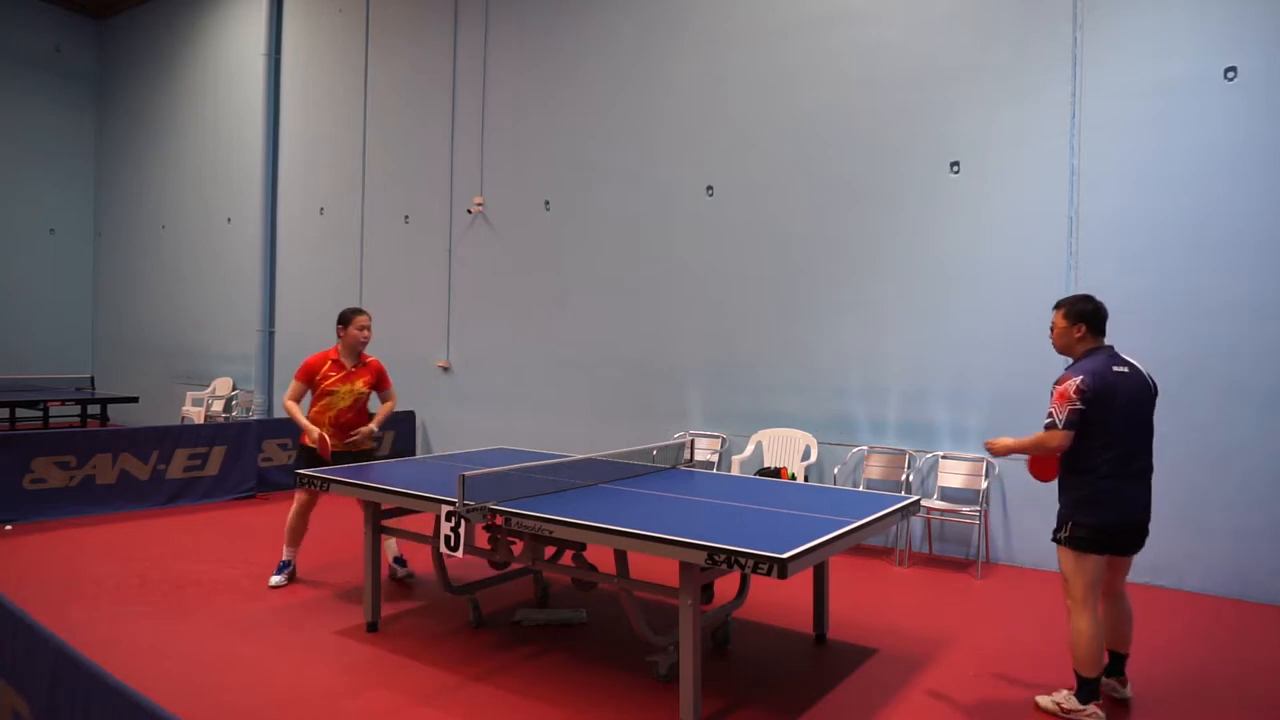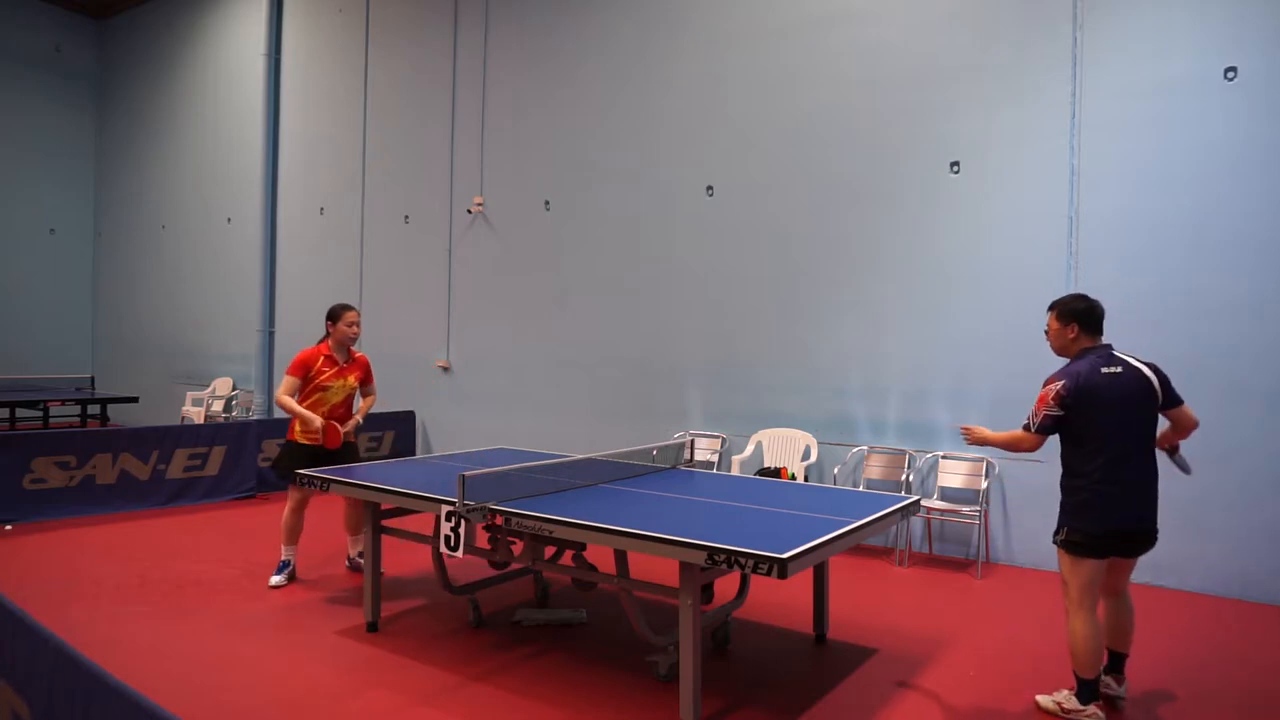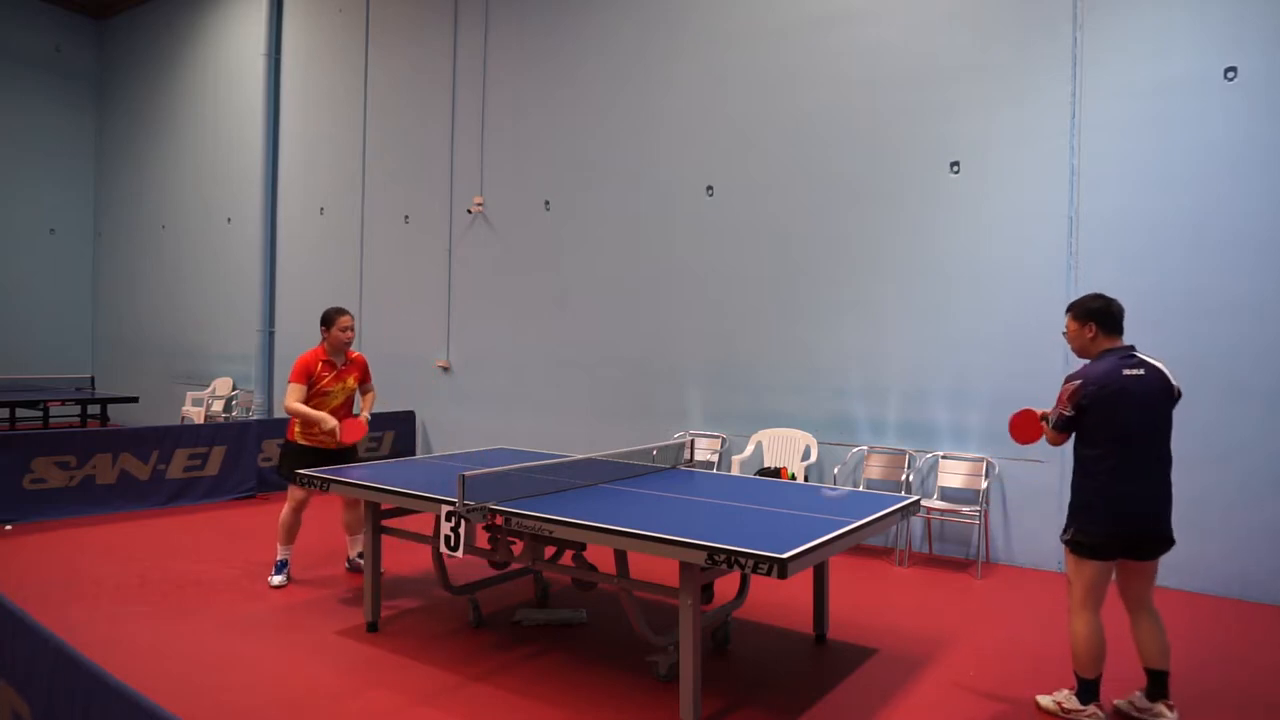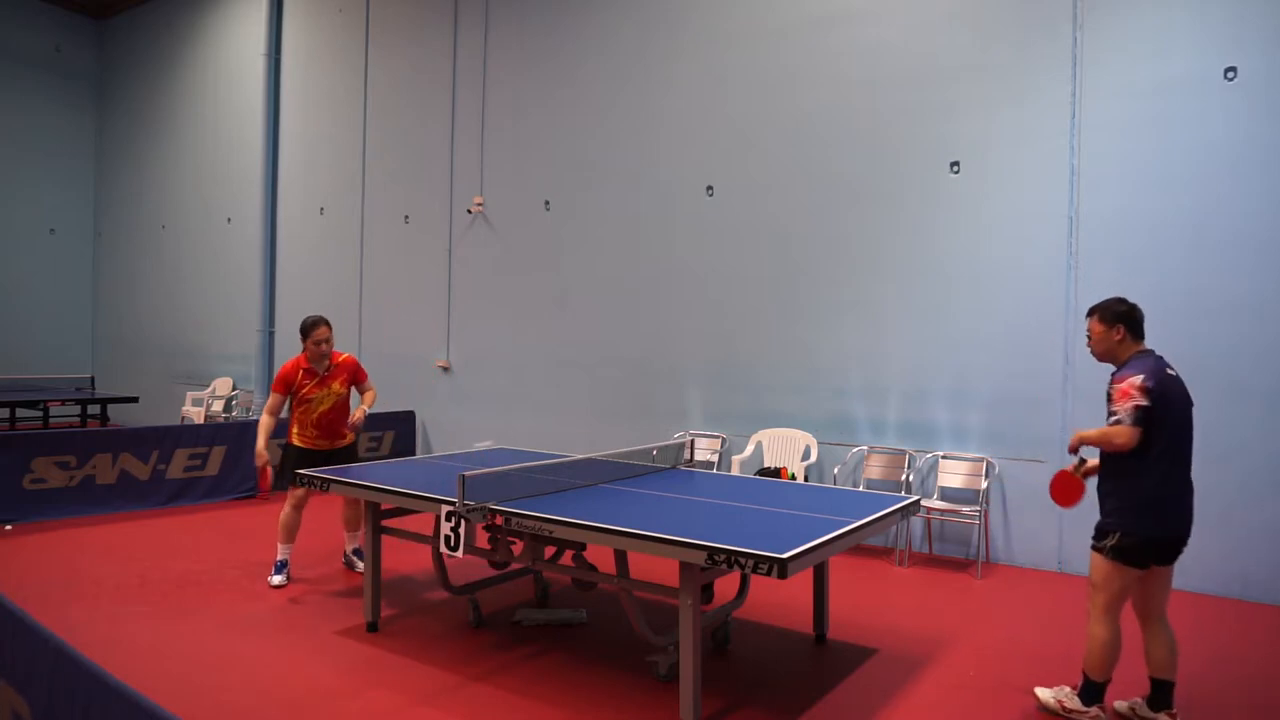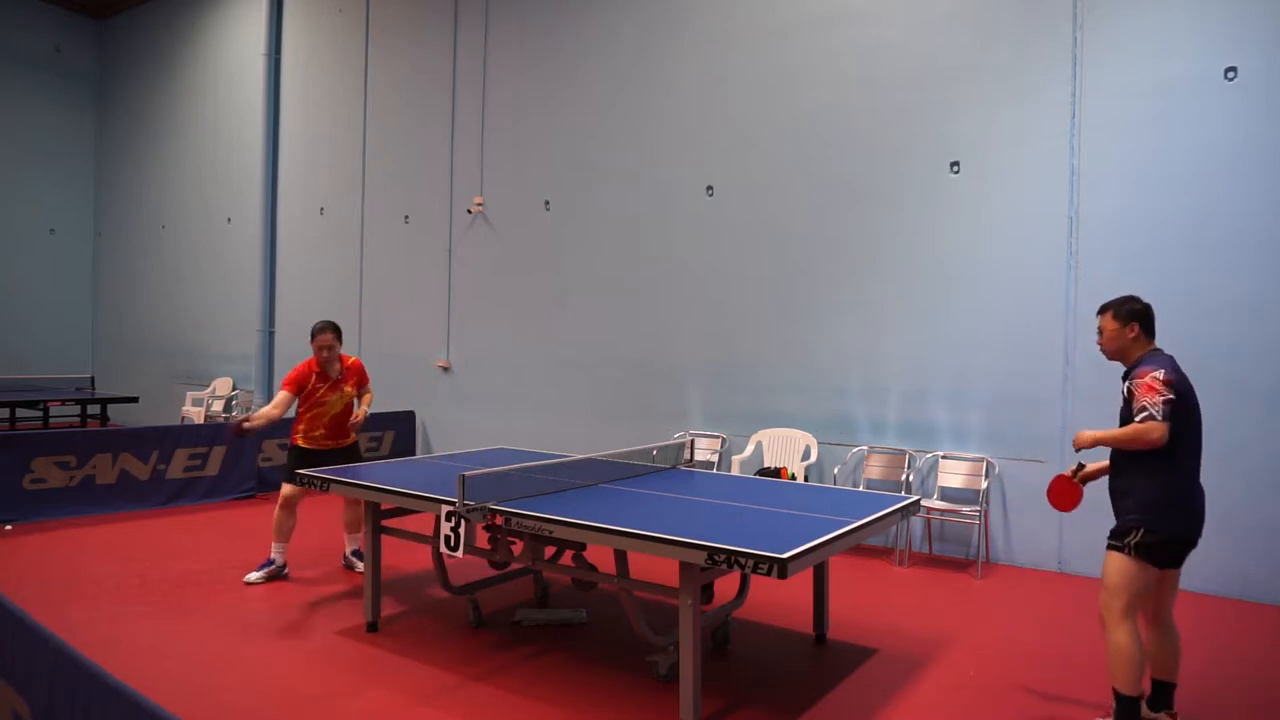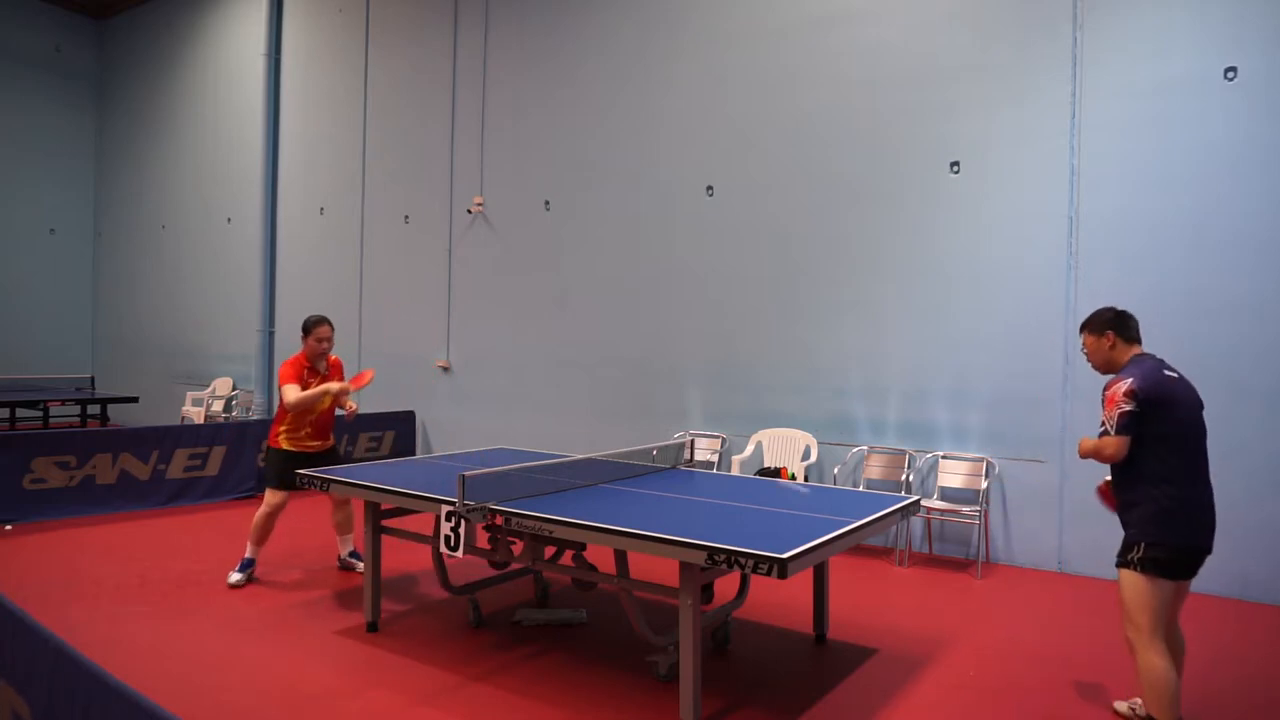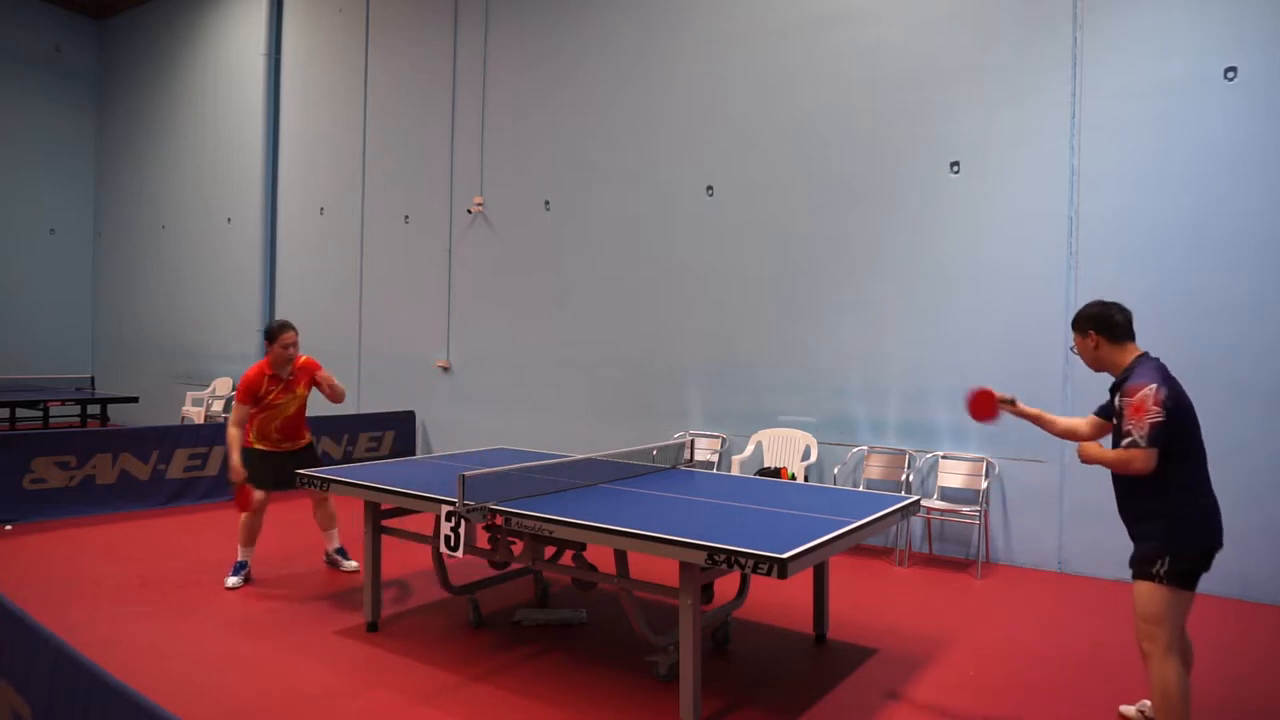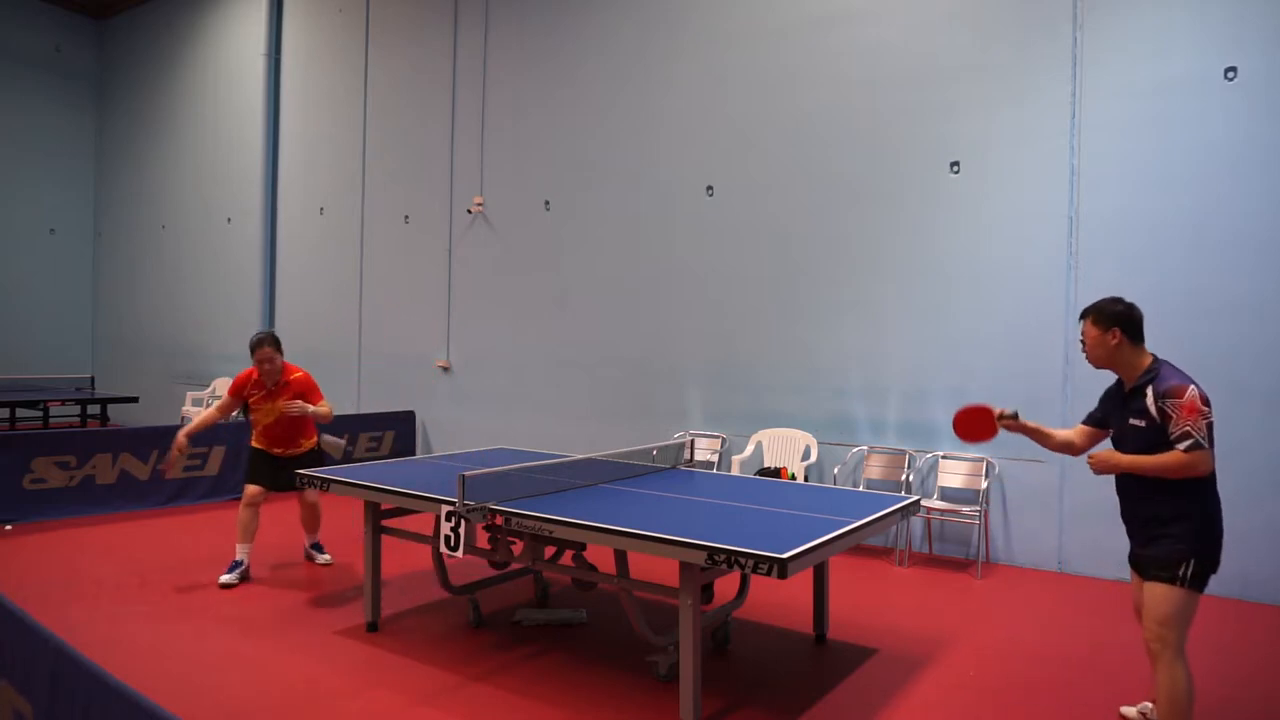
dt=0.3s
person 1, frame 1
left shoulder: (1077, 379)
right shoulder: (1139, 375)
left elbow: (1057, 442)
left wrist: (1008, 445)
left hip: (1089, 510)
right hip: (1135, 508)
left knee: (1082, 604)
right knee: (1114, 593)
right ankle: (1116, 677)
person 1, frame 2
left shoulder: (1064, 383)
right shoulder: (1144, 372)
left elbow: (1028, 441)
right elbow: (1187, 423)
left wrist: (986, 437)
right wrist: (1159, 441)
left hip: (1088, 513)
right hip: (1139, 511)
left knee: (1080, 606)
right knee: (1116, 592)
right ankle: (1114, 676)
person 1, frame 3
left shoulder: (1083, 382)
right shoulder: (1161, 375)
left elbow: (1054, 436)
left wrist: (1052, 416)
left hip: (1097, 515)
right hip: (1151, 514)
left knee: (1083, 607)
right knee: (1141, 605)
person 1, frame 4
left shoulder: (1132, 378)
right shoulder: (1168, 376)
left elbow: (1125, 438)
left wrist: (1085, 437)
right wrist: (1097, 464)
left hip: (1133, 518)
right hip: (1171, 517)
left knee: (1101, 610)
right knee: (1153, 614)
person 1, frame 5
left shoulder: (1150, 374)
right shoulder: (1165, 372)
left elbow: (1153, 435)
left wrist: (1094, 437)
right wrist: (1096, 469)
left hip: (1151, 517)
right hip: (1177, 515)
left knee: (1115, 613)
right knee: (1156, 615)
person 1, frame 6
left shoulder: (1125, 384)
right shoulder: (1175, 380)
left elbow: (1113, 450)
left wrist: (1088, 447)
right wrist: (1118, 482)
left hip: (1158, 527)
right hip: (1194, 523)
left knee: (1143, 638)
right knee: (1164, 624)
person 1, frame 7
left shoulder: (1142, 388)
right shoulder: (1134, 382)
left elbow: (1142, 461)
right elbow: (1087, 429)
left wrist: (1097, 456)
right wrist: (1024, 411)
left hip: (1173, 533)
right hip: (1179, 529)
left knee: (1155, 643)
right knee: (1168, 631)
person 1, frame 8
left shoulder: (1175, 390)
right shoulder: (1120, 393)
left elbow: (1198, 462)
right elbow: (1076, 442)
left wrist: (1120, 462)
right wrist: (1023, 427)
left hip: (1183, 538)
right hip: (1150, 534)
left knee: (1162, 644)
right knee: (1151, 624)
person 2, frame 1
left shoulder: (374, 367)
right shoulder: (316, 363)
left elbow: (390, 401)
right elbow: (289, 401)
left wrist: (372, 426)
right wrist: (308, 428)
left hip: (356, 447)
right hip: (317, 446)
right knee: (303, 504)
left ankle: (395, 561)
right ankle: (287, 563)
person 2, frame 2
left shoulder: (361, 362)
right shoulder: (308, 358)
left elbow: (370, 395)
right elbow: (282, 397)
left wrist: (357, 419)
right wrist: (310, 417)
left hip: (342, 441)
right hip: (305, 441)
left knee: (356, 497)
right knee: (297, 501)
left ankle: (356, 556)
right ankle: (287, 563)
person 2, frame 3
left shoulder: (358, 362)
right shoulder: (307, 362)
left elbow: (369, 391)
right elbow: (291, 405)
left wrist: (364, 414)
right wrist: (322, 417)
left hip: (341, 442)
right hip: (305, 443)
left knee: (353, 497)
right knee: (297, 500)
left ankle: (355, 556)
right ankle: (282, 563)
person 2, frame 4
left shoulder: (348, 364)
right shoulder: (290, 371)
left elbow: (369, 390)
right elbow: (270, 413)
left wrist: (362, 409)
right wrist: (261, 444)
left hip: (341, 443)
right hip: (303, 446)
left knee: (353, 495)
right knee: (296, 499)
left ankle: (352, 552)
right ankle: (282, 563)
person 2, frame 5
left shoulder: (355, 366)
right shoulder: (301, 373)
left elbow: (367, 392)
right elbow: (277, 407)
left wrist: (363, 410)
right wrist: (260, 417)
left hip: (344, 444)
right hip: (307, 446)
left knee: (353, 496)
right knee: (287, 498)
left ankle: (352, 553)
right ankle: (277, 562)
person 2, frame 6
left shoulder: (336, 364)
right shoulder: (291, 367)
right elbow: (291, 403)
left wrist: (347, 403)
right wrist: (324, 388)
left hip: (323, 447)
right hip: (287, 447)
left knee: (342, 497)
right knee: (272, 505)
left ankle: (347, 555)
right ankle: (248, 561)
person 2, frame 7
left shoulder: (308, 366)
right shoulder: (252, 378)
left elbow: (338, 398)
right elbow: (235, 425)
left wrist: (332, 384)
right wrist: (235, 462)
left hip: (300, 444)
right hip: (262, 448)
left knee: (320, 494)
right knee: (256, 502)
left ankle: (335, 552)
right ankle: (241, 564)
person 2, frame 8
left shoulder: (301, 379)
right shoulder: (245, 380)
left elbow: (327, 415)
right elbow: (218, 411)
left wrist: (308, 410)
right wrist: (186, 432)
left hip: (302, 449)
right hip: (264, 450)
left knee: (310, 501)
right knee: (250, 498)
left ankle: (313, 545)
right ankle: (241, 563)
